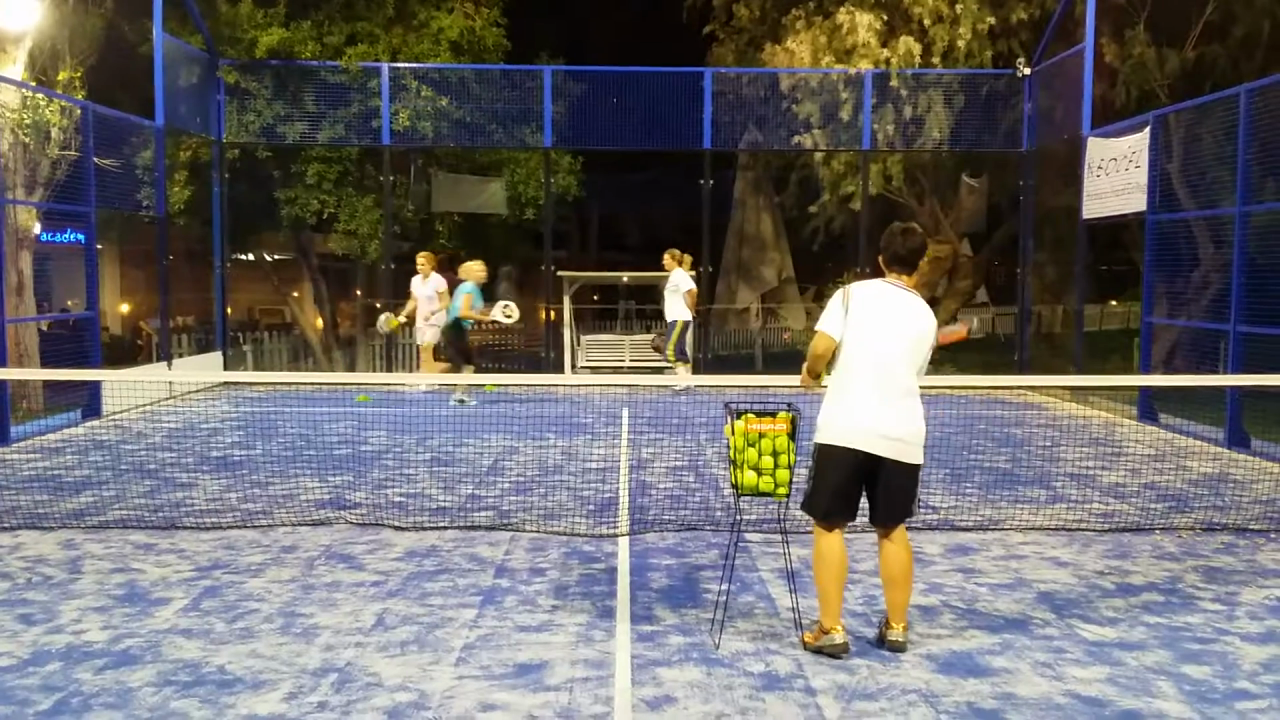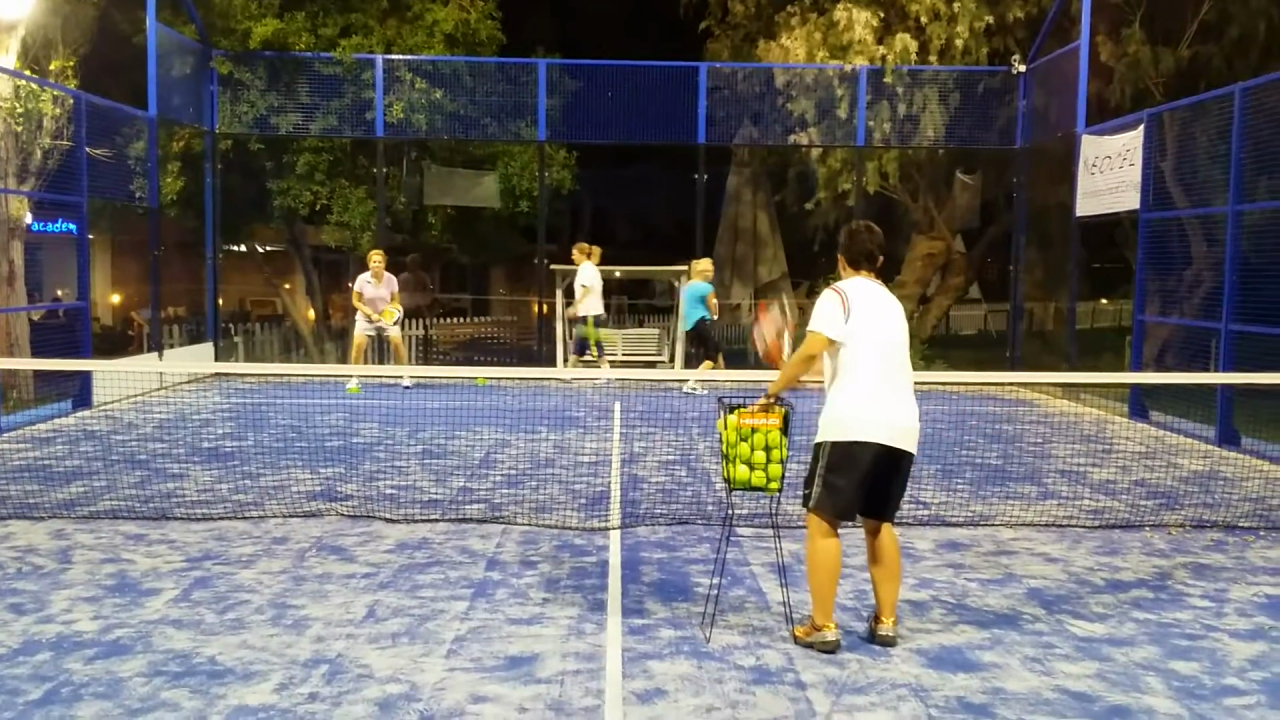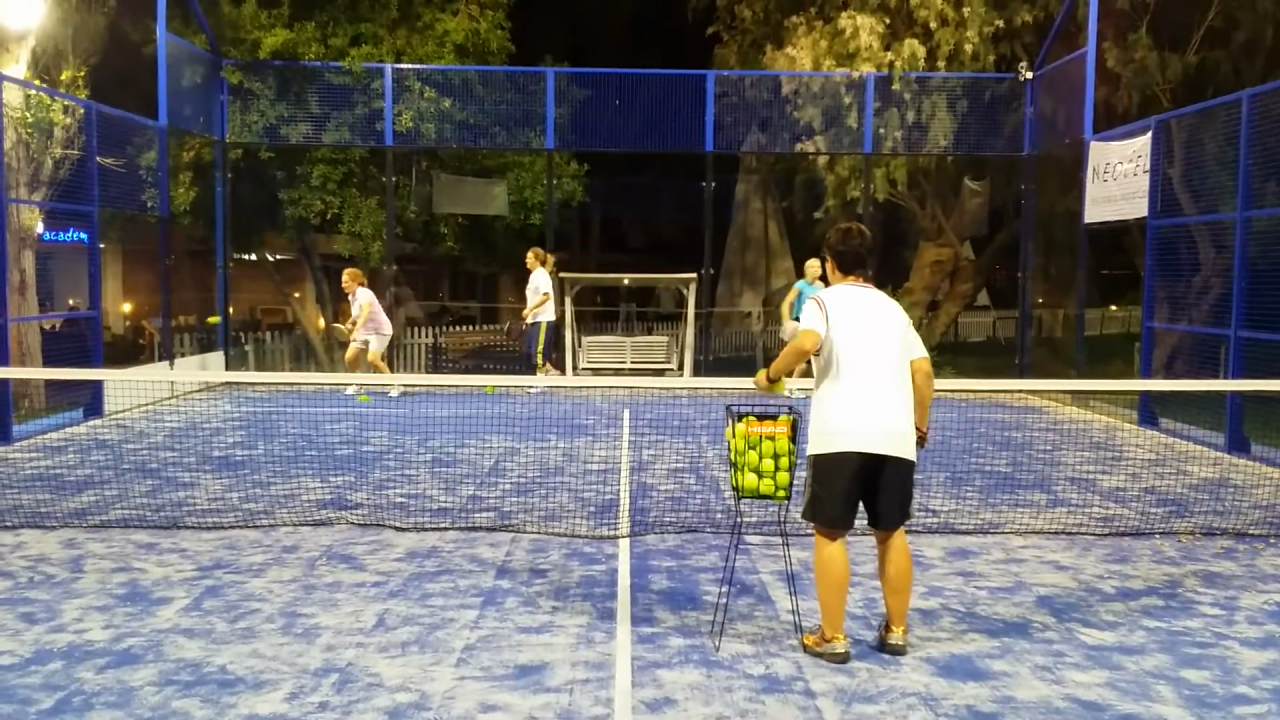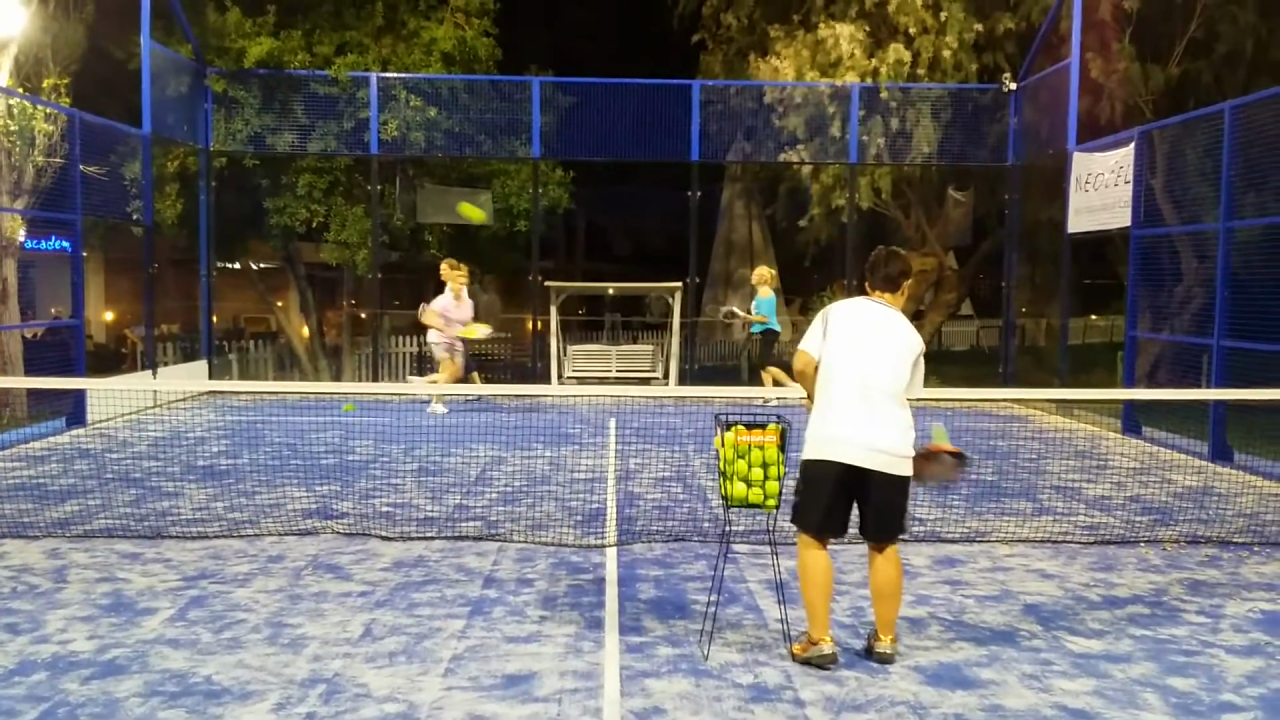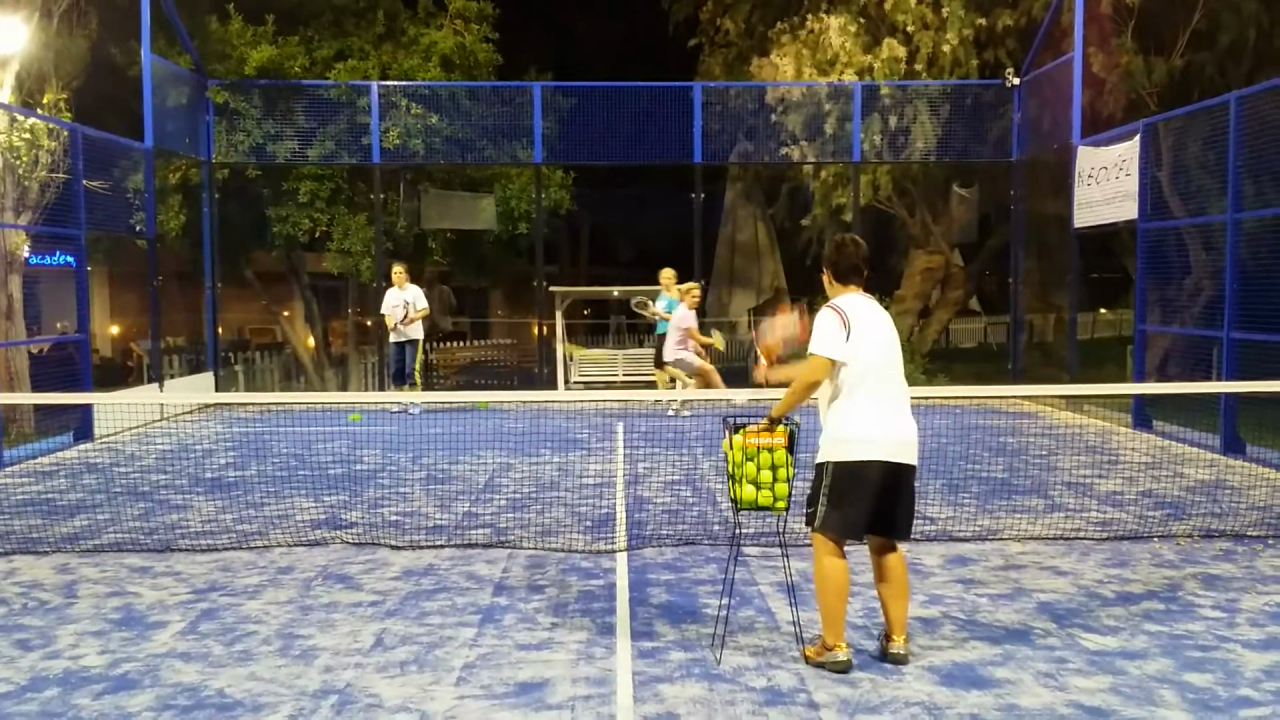
dt=1s
person 1, frame 1
left shoulder: (851, 294)
right shoulder: (925, 316)
left elbow: (820, 350)
left wrist: (811, 374)
left hip: (844, 431)
right hip: (901, 438)
left knee: (830, 527)
right knee: (892, 531)
left ankle: (830, 630)
right ankle: (896, 628)
person 1, frame 2
left shoulder: (840, 294)
right shoulder: (892, 302)
left elbow: (813, 349)
left wrist: (773, 391)
right wrist: (817, 373)
left hip: (852, 427)
right hip: (900, 428)
left knee: (823, 521)
right knee: (880, 524)
left ankle: (822, 627)
right ankle: (886, 622)
person 1, frame 3
left shoulder: (823, 300)
right shoulder: (893, 308)
left elbow: (808, 343)
right elbow: (923, 371)
left wrist: (771, 374)
right wrist: (921, 425)
left hip: (840, 436)
right hip: (894, 437)
left knee: (830, 534)
right knee: (891, 533)
left ankle: (833, 638)
right ankle: (896, 632)
person 1, frame 4
left shoulder: (836, 312)
right shoulder: (911, 335)
left elbow: (802, 366)
left wrist: (817, 393)
left hip: (830, 445)
right hip: (889, 453)
left knee: (813, 539)
right knee: (883, 546)
left ankle: (819, 641)
right ankle: (884, 640)
person 1, frame 5
left shoulder: (836, 311)
right shoulder: (877, 313)
left elbow: (816, 374)
left wrist: (775, 413)
right wrist: (776, 371)
left hip: (854, 445)
right hip: (899, 446)
left knee: (828, 541)
right knee: (886, 544)
left ankle: (833, 647)
right ankle: (897, 640)
